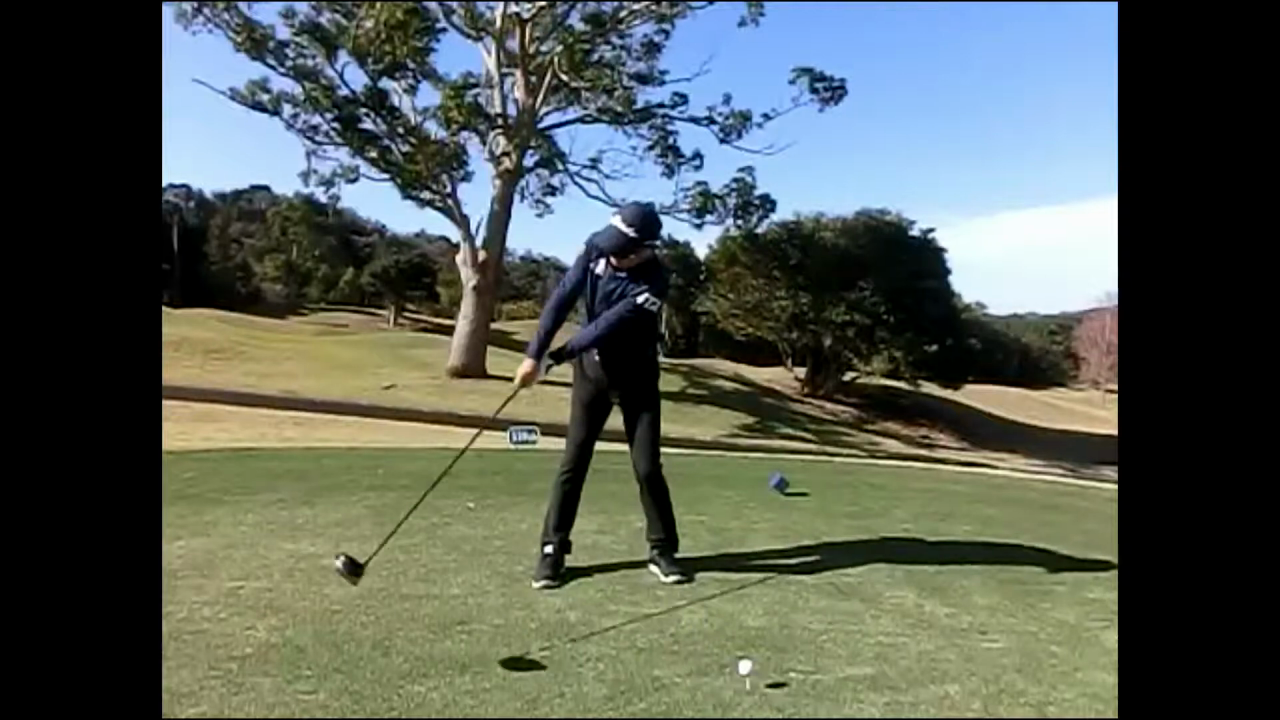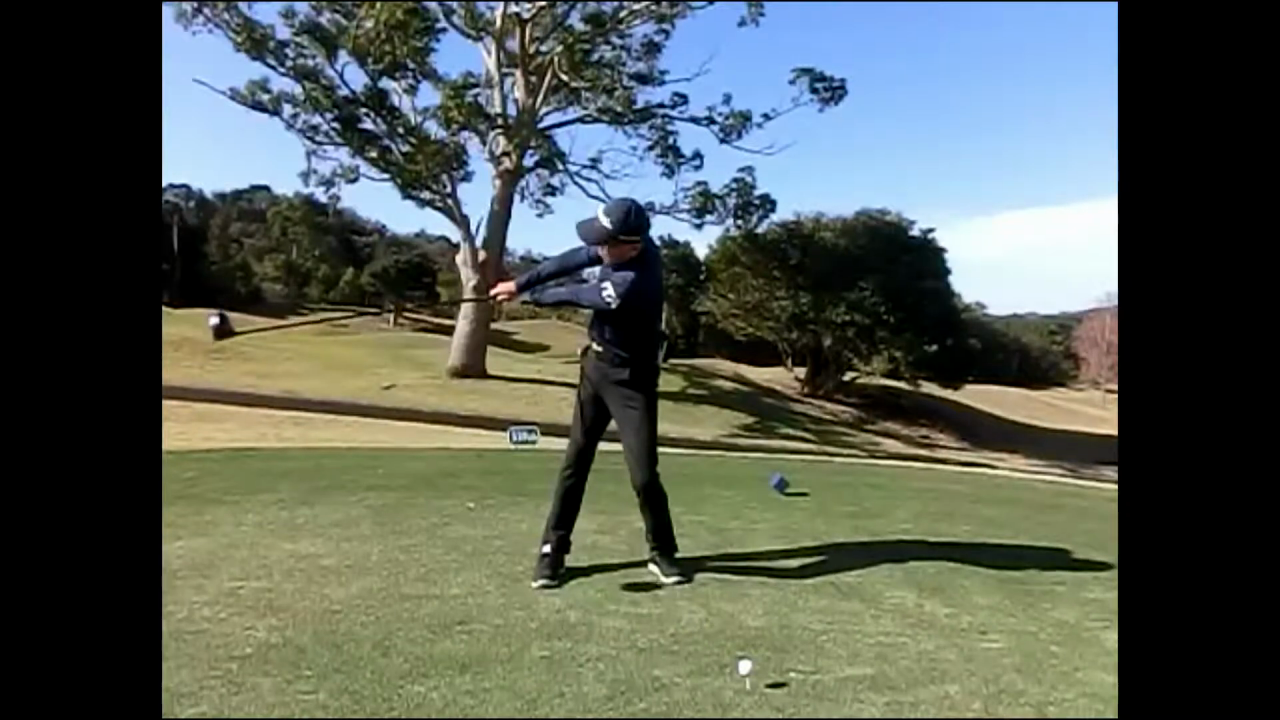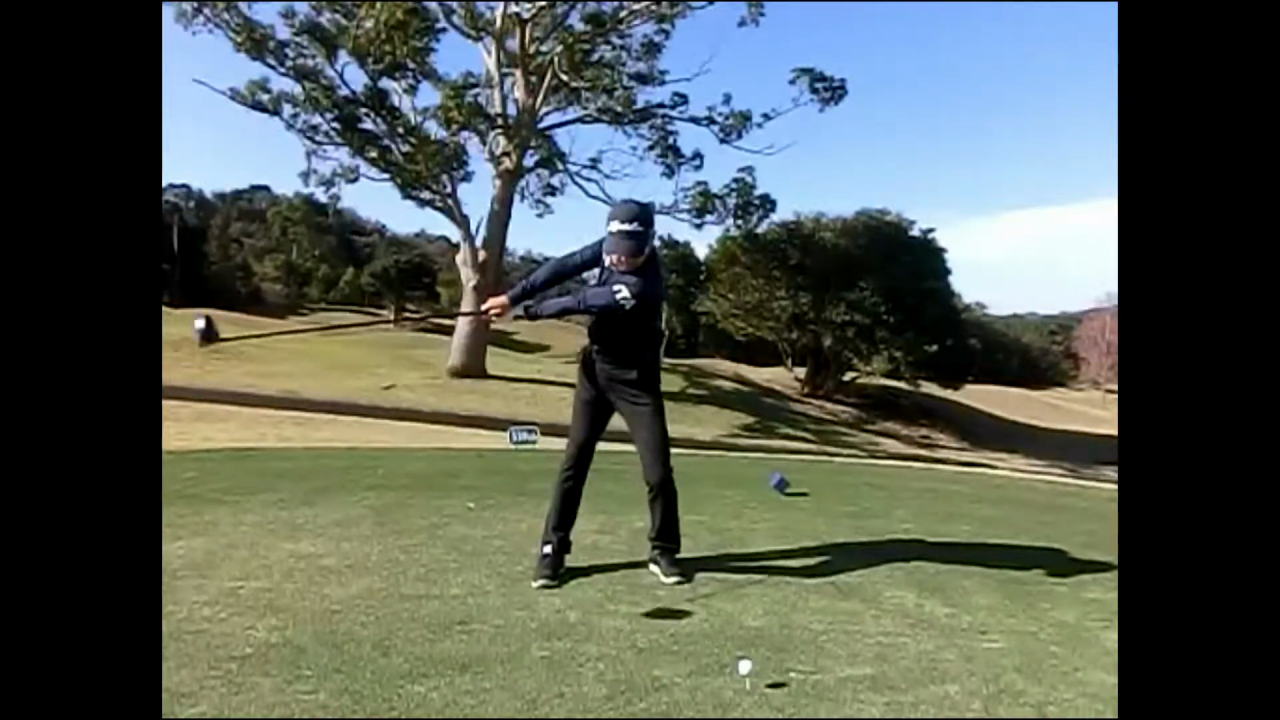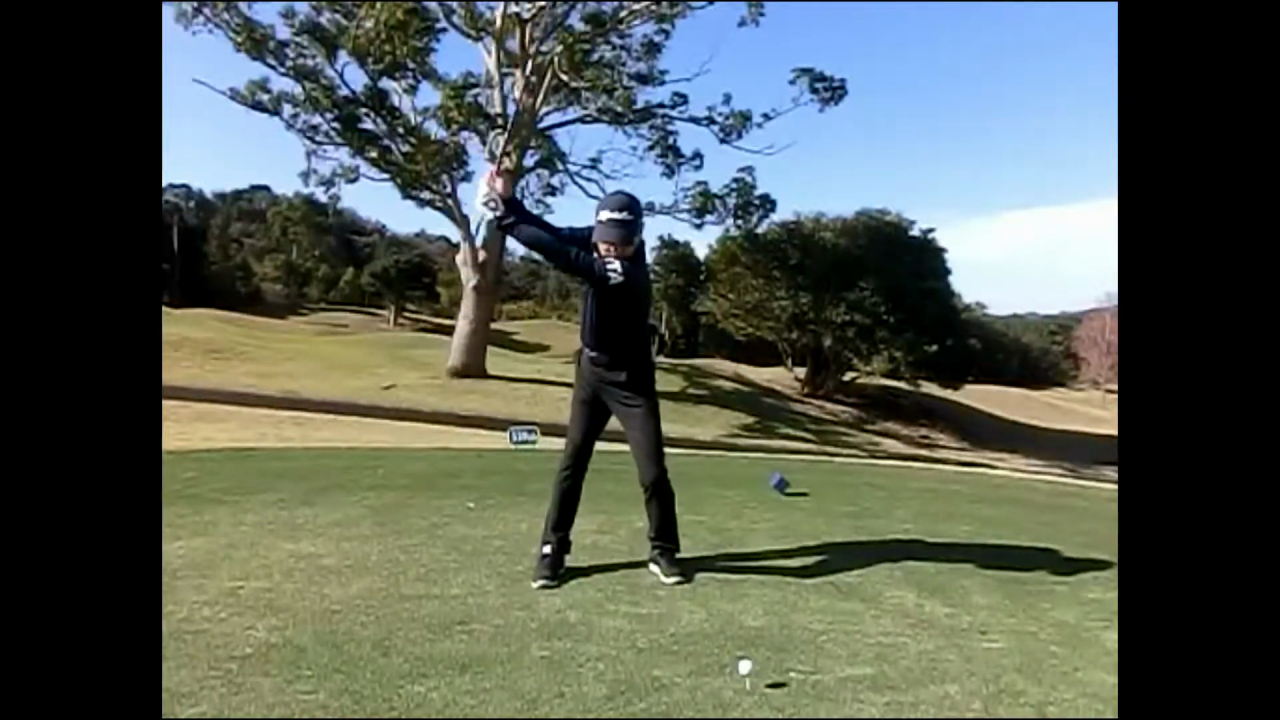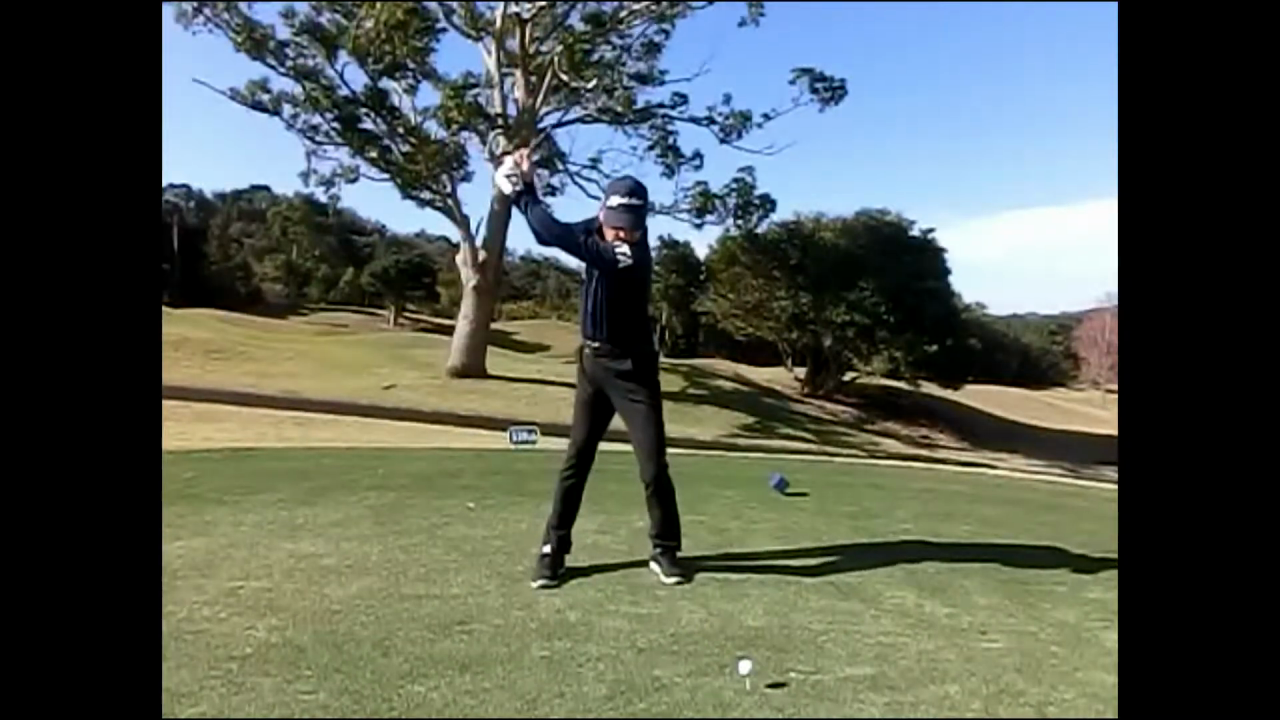
dt=1s
person 1, frame 1
left shoulder: (653, 282)
right shoulder: (596, 248)
left elbow: (606, 326)
right elbow: (561, 299)
left wrist: (554, 357)
right wrist: (534, 353)
left hip: (635, 374)
right hip: (592, 366)
left knee: (647, 467)
right knee: (573, 460)
left ankle: (662, 550)
right ankle: (553, 549)
person 1, frame 2
left shoulder: (633, 285)
right shoulder: (632, 244)
left elbow: (575, 295)
right elbow: (574, 259)
left wrist: (531, 294)
right wrist: (520, 282)
left hip: (630, 379)
right hip: (596, 365)
left knee: (643, 475)
right knee: (575, 461)
left ankle: (662, 552)
right ankle: (553, 549)
person 1, frame 3
left shoulder: (642, 287)
right shoulder: (611, 247)
left elbow: (578, 304)
right elbow: (563, 267)
left wrist: (526, 310)
right wrist: (511, 296)
left hip: (635, 379)
right hip: (596, 368)
left knee: (658, 473)
right knee: (574, 462)
left ankle: (663, 552)
right ankle: (553, 549)
person 1, frame 4
left shoulder: (626, 272)
right shoulder: (600, 238)
left elbow: (558, 253)
right elbow: (554, 234)
left wrist: (505, 217)
right wrist: (509, 200)
left hip: (630, 379)
right hip: (591, 370)
left knee: (652, 471)
right knee: (572, 463)
left ankle: (663, 551)
right ankle: (552, 550)
person 1, frame 5
left shoulder: (631, 254)
right shoulder: (600, 228)
left elbow: (559, 236)
right elbow: (550, 234)
left wrist: (521, 192)
right wrist: (527, 187)
left hip: (633, 368)
right hip: (593, 362)
left knee: (653, 467)
right knee: (576, 459)
left ankle: (665, 551)
right ankle: (554, 549)
